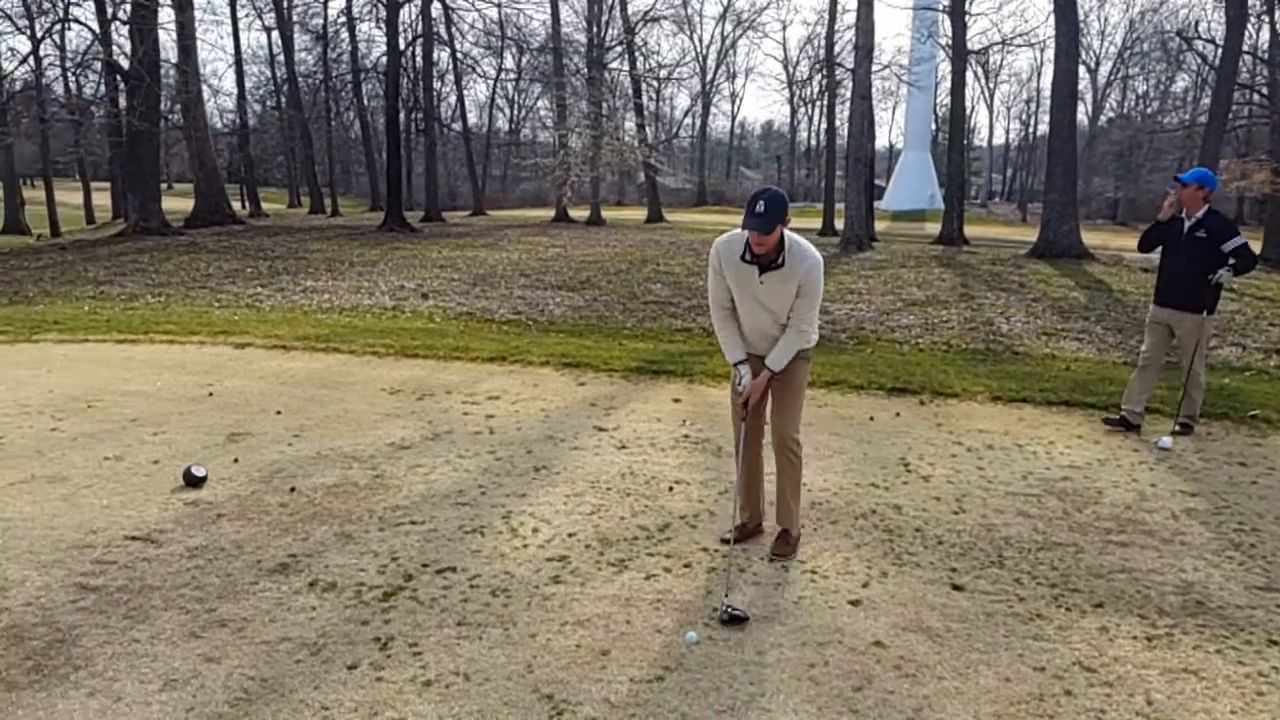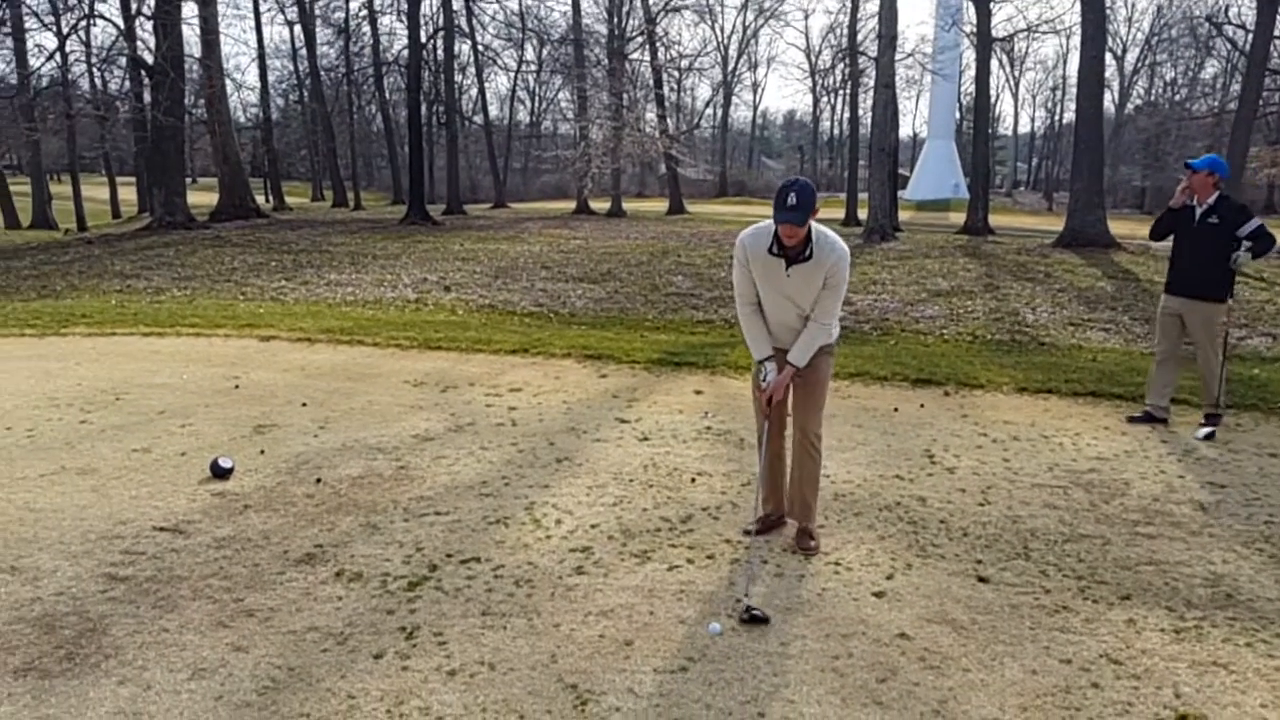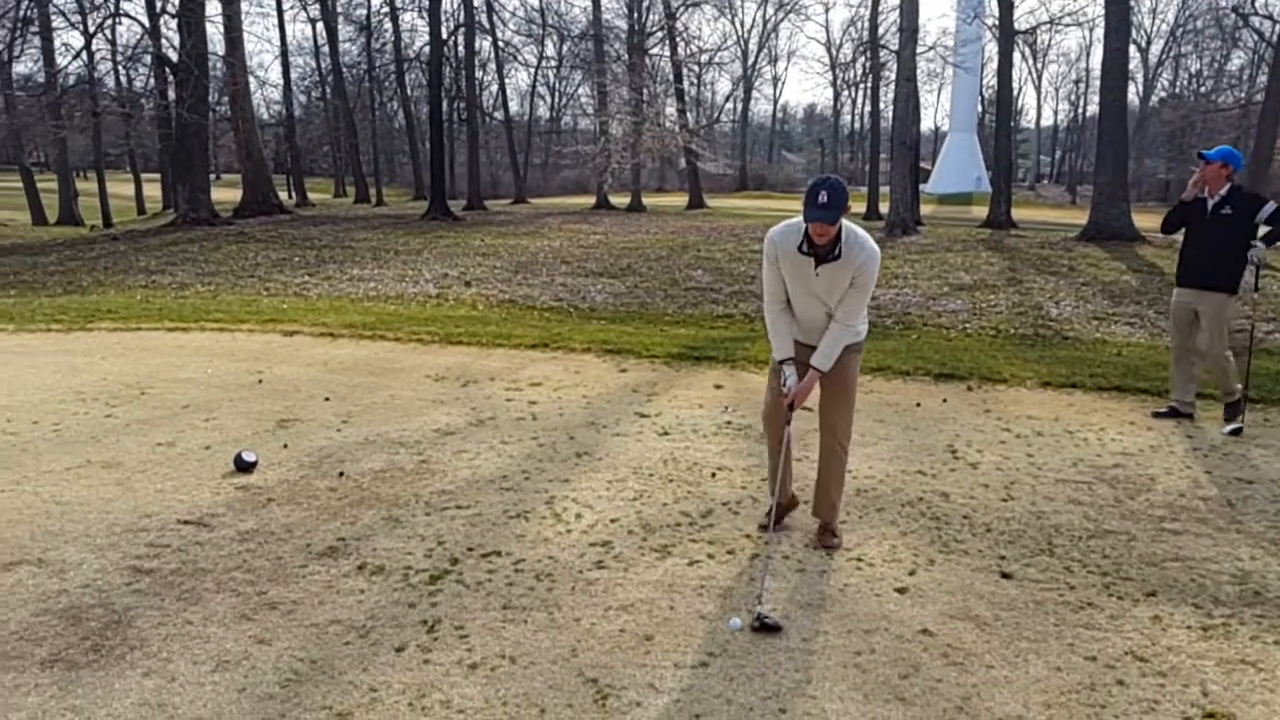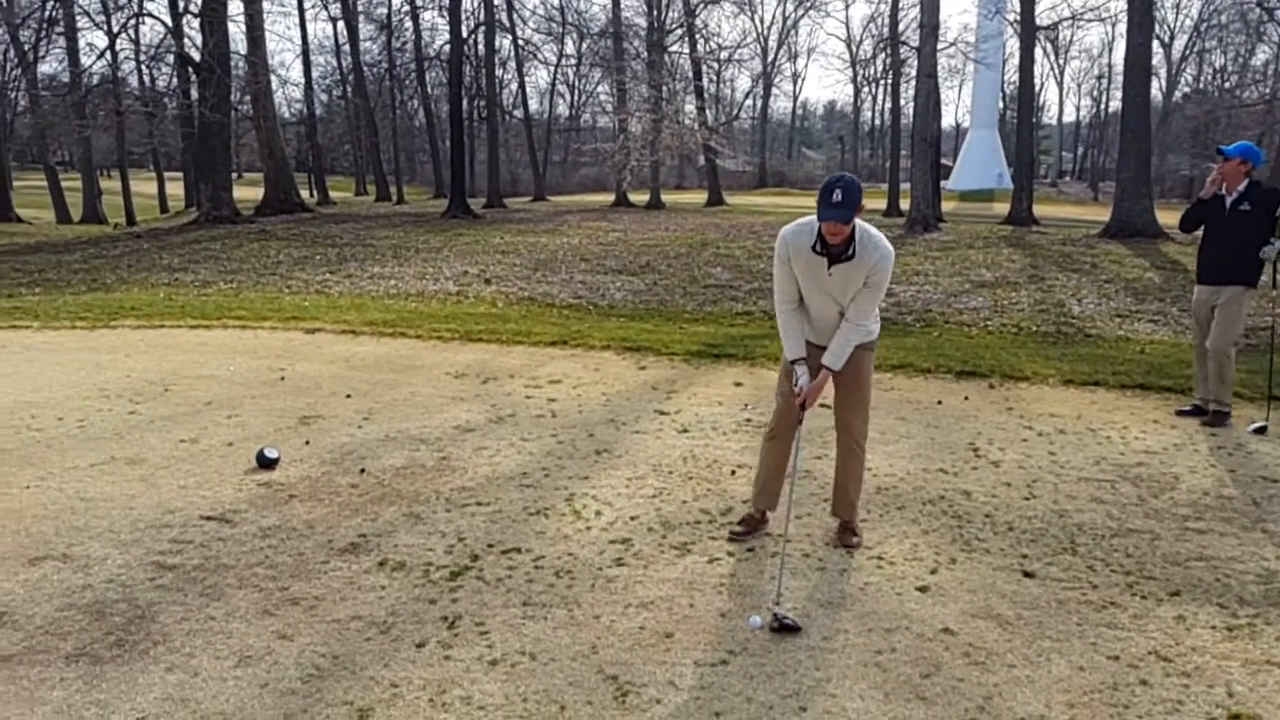
dt=0.3s
person 1, frame 1
left shoulder: (807, 261)
right shoulder: (723, 250)
left elbow: (801, 328)
right elbow: (721, 310)
left wrist: (766, 375)
right wrist: (740, 365)
left hip: (792, 355)
right hip: (748, 353)
left knee: (785, 436)
right knee: (746, 437)
left ankle: (789, 526)
right ankle: (750, 517)
person 1, frame 2
left shoulder: (835, 253)
right shoulder: (748, 243)
left elbow: (821, 321)
right elbow: (746, 306)
left wrist: (788, 371)
right wrist: (766, 361)
left hip: (814, 349)
right hip: (768, 346)
left knee: (807, 432)
right knee: (768, 430)
left ankle: (805, 521)
right ankle: (773, 508)
person 1, frame 3
left shoulder: (866, 253)
right shoulder: (778, 239)
left elbow: (844, 322)
right elbow: (775, 305)
left wrist: (812, 376)
right wrist: (787, 364)
left hip: (842, 345)
right hip: (793, 340)
left knee: (835, 432)
right knee: (774, 417)
left ankle: (827, 518)
right ankle: (783, 497)
person 1, frame 4
left shoulder: (879, 252)
right shoulder: (790, 239)
left elbow: (856, 320)
right elbow: (786, 305)
left wrist: (824, 376)
right wrist: (800, 365)
left hip: (854, 344)
right hip: (804, 341)
left knee: (852, 431)
right knee: (781, 424)
left ankle: (847, 517)
right ankle: (759, 510)
person 2, frame 1
left shoulder: (1220, 225)
right shoulder: (1172, 221)
left elbow: (1248, 258)
right elbow: (1143, 246)
left wrist: (1230, 270)
right wrist: (1162, 218)
left hip: (1195, 311)
right hip: (1161, 306)
left knee: (1193, 368)
right knee: (1148, 360)
left ankle: (1187, 418)
right ankle: (1131, 415)
person 2, frame 2
left shoulder: (1232, 211)
right shoulder: (1184, 209)
left elbow: (1267, 239)
right elbow: (1156, 234)
left wrist: (1248, 252)
right wrist: (1174, 204)
left hip: (1207, 299)
right hip: (1172, 295)
left knee: (1208, 356)
right knee: (1164, 353)
left ankle: (1213, 409)
right ankle: (1157, 409)
person 2, frame 3
left shoulder: (1245, 201)
right shoulder: (1196, 200)
right elbow: (1167, 228)
right wrist: (1187, 197)
left hip: (1219, 290)
right hip: (1185, 288)
left knee: (1215, 348)
right knee: (1181, 347)
left ankle: (1233, 396)
right ankle: (1182, 403)
person 2, frame 4
right shoulder: (1214, 197)
right elbow: (1186, 226)
right wrist: (1205, 195)
left hip: (1237, 286)
right hip: (1205, 284)
left knee: (1220, 346)
right knee: (1202, 346)
left ankle: (1221, 407)
right ankle: (1204, 402)
